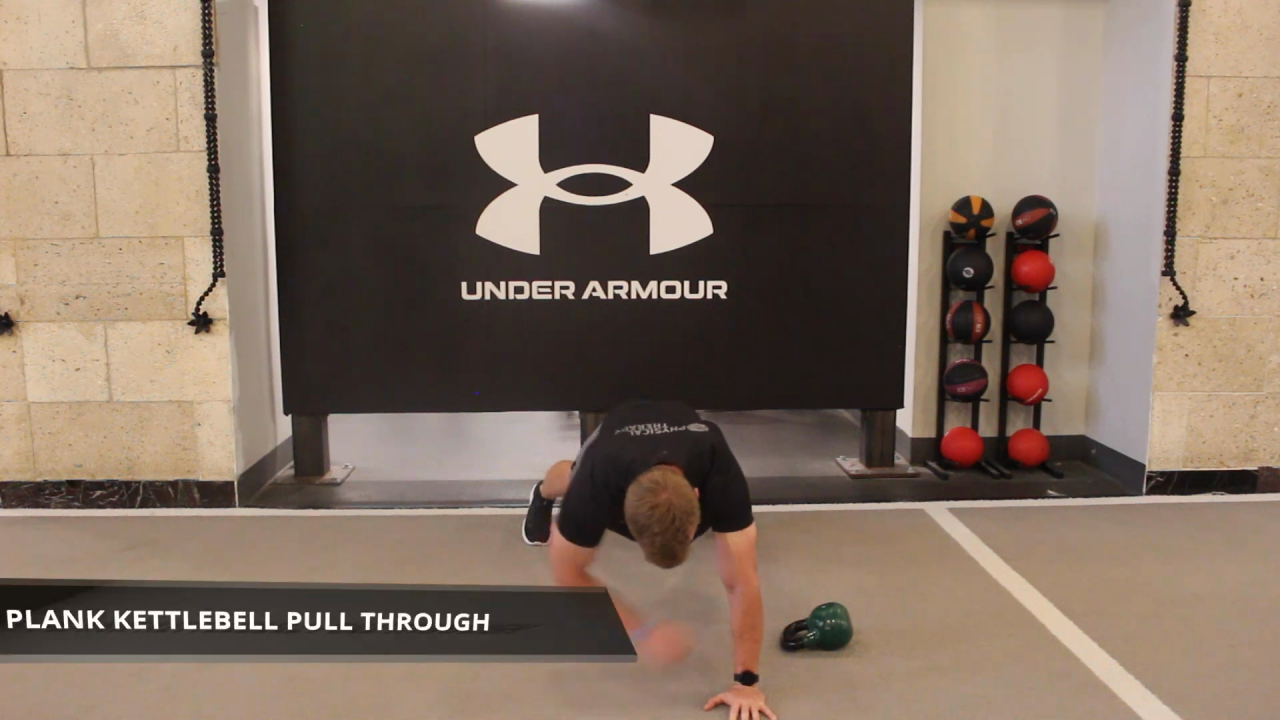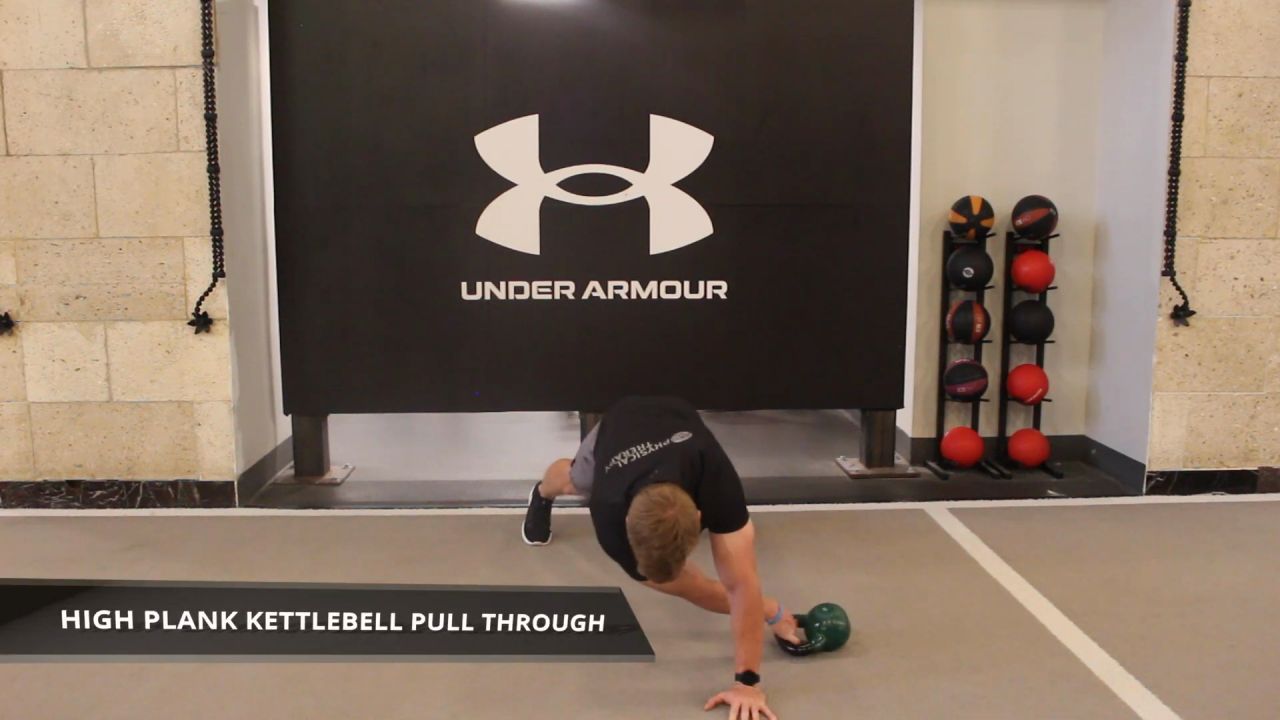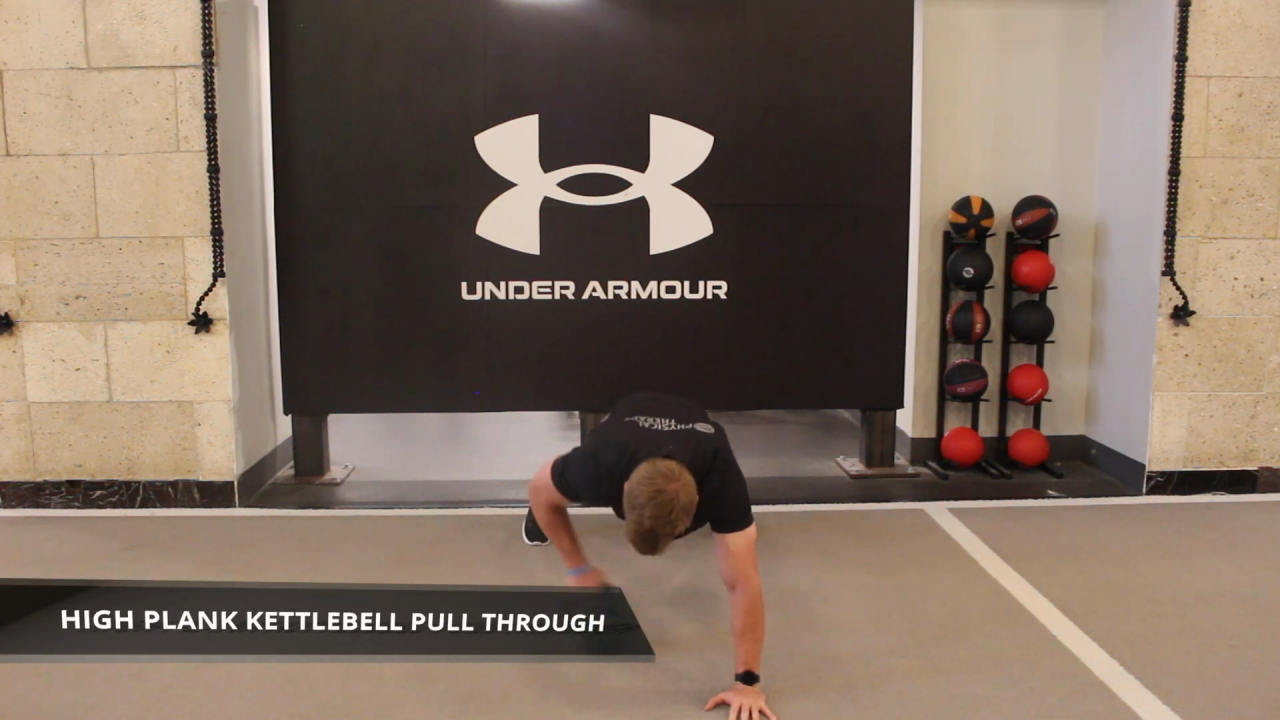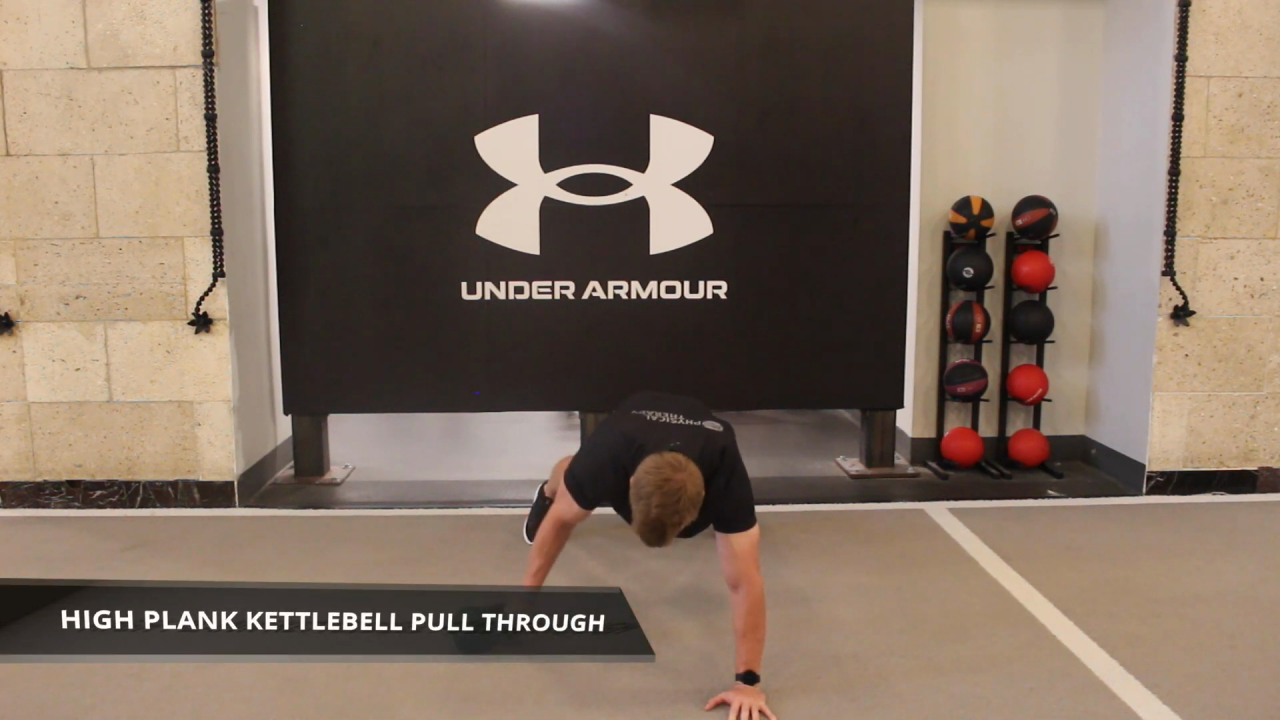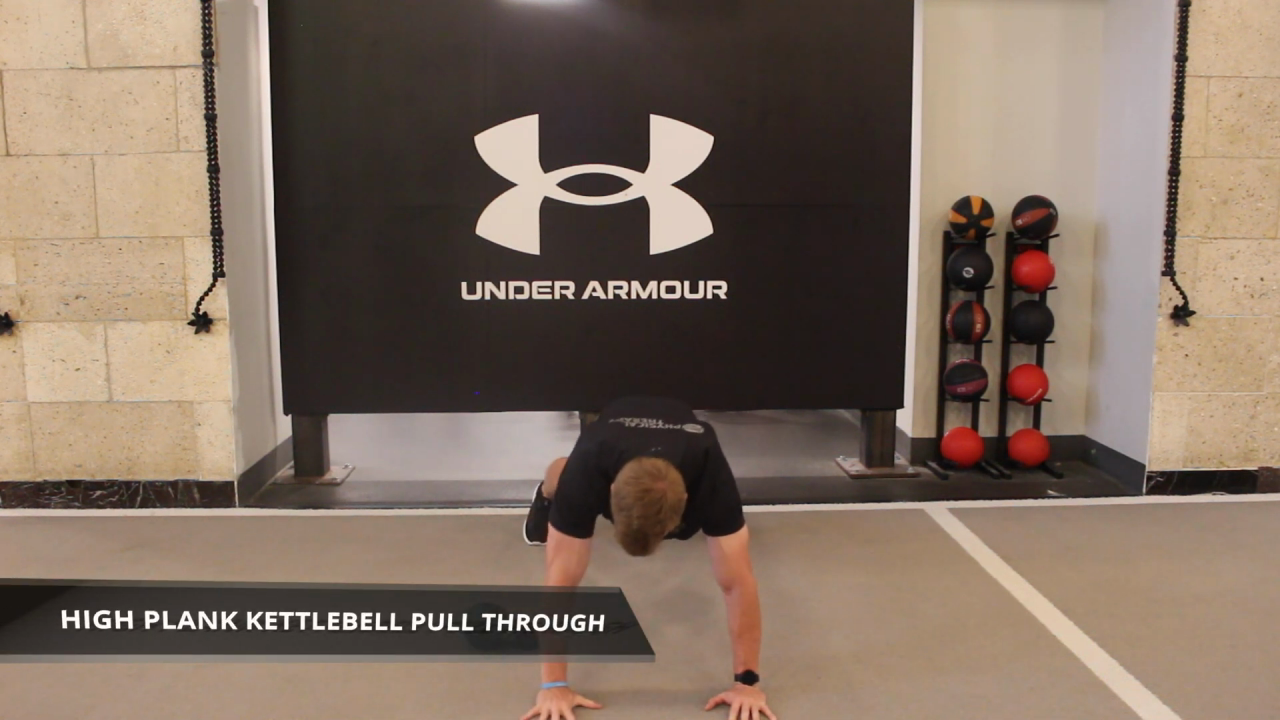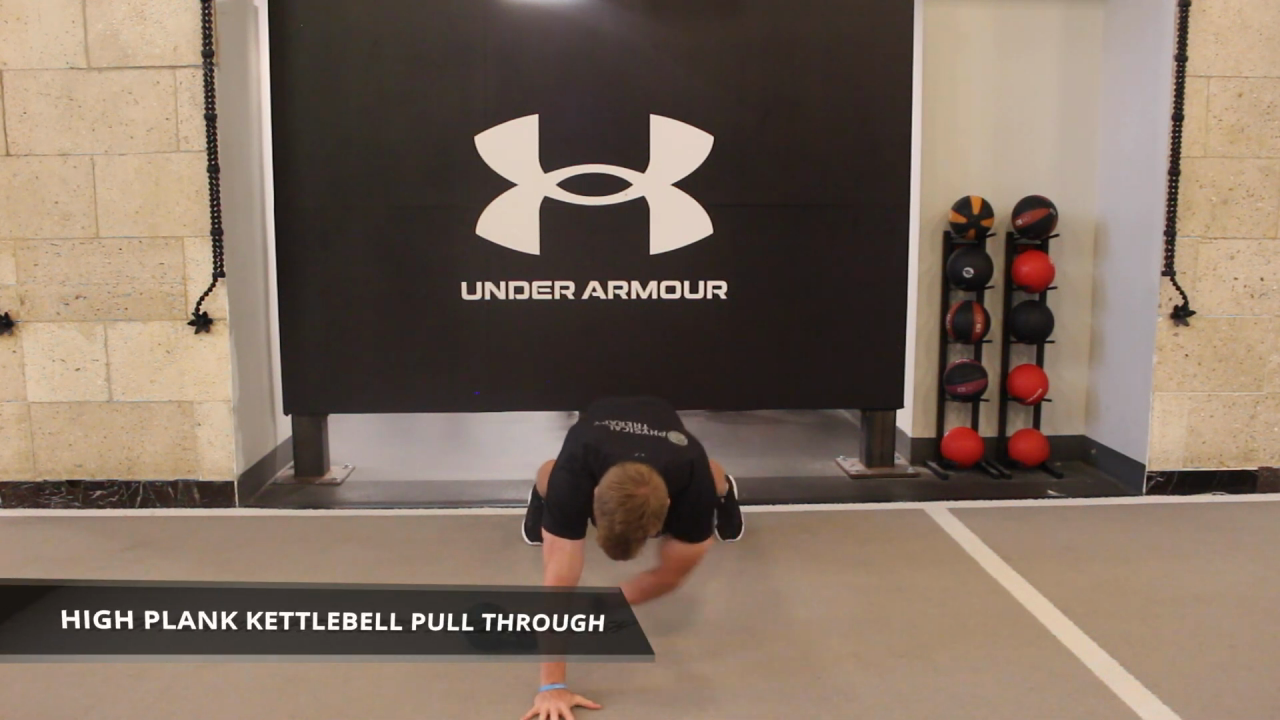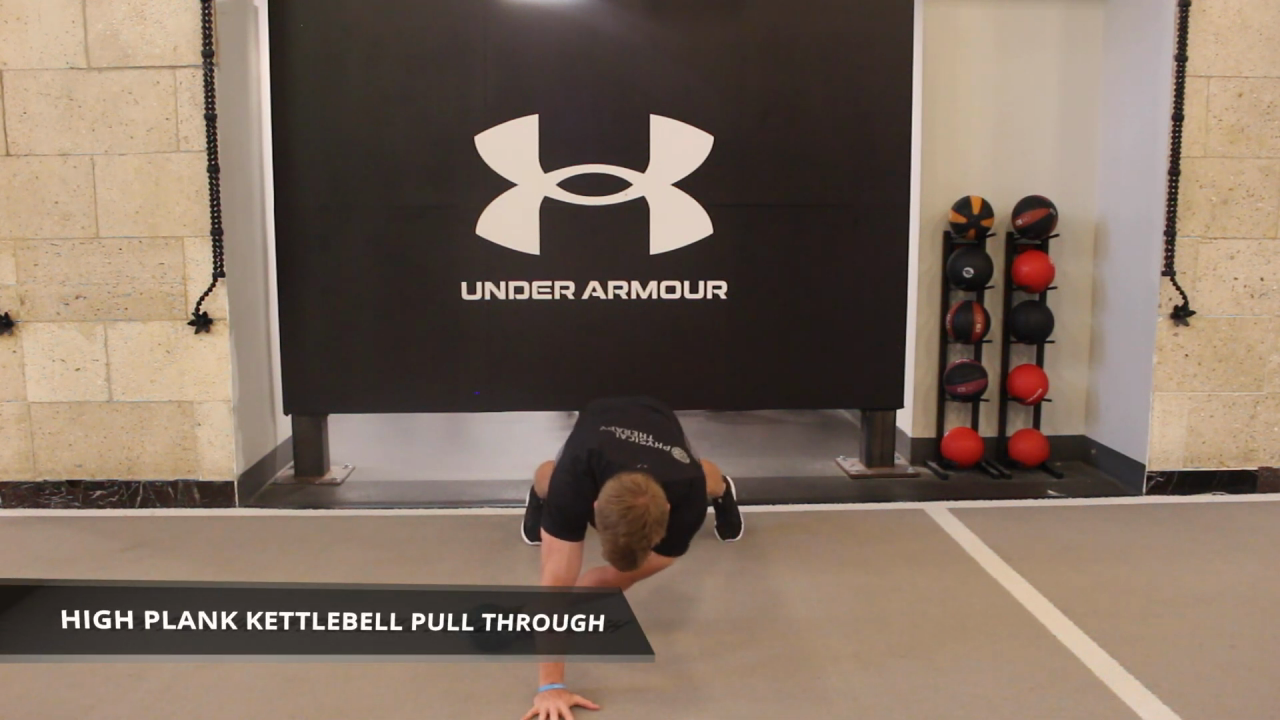
dt=0.5s
person 1, frame 1
left shoulder: (719, 474)
right shoulder: (600, 482)
left elbow: (741, 582)
right elbow: (567, 574)
left wrist: (746, 681)
right wrist: (640, 631)
left hip: (685, 444)
right ankle: (543, 493)
person 1, frame 2
left shoulder: (715, 479)
right shoulder: (611, 514)
left elbow: (741, 582)
right elbow: (691, 588)
left wrist: (748, 681)
right wrist: (772, 614)
left hip: (678, 420)
right hip: (617, 425)
right knee: (573, 481)
right ankle: (542, 494)
person 1, frame 3
left shoulder: (720, 477)
right shoulder: (602, 461)
left elbow: (743, 582)
right elbow: (540, 490)
left wrist: (747, 681)
right wrist: (579, 569)
left hip: (693, 438)
right hip: (629, 417)
right knee: (569, 482)
person 1, frame 4
left shoulder: (725, 476)
right shoulder: (606, 458)
left elbow: (745, 582)
right elbow: (561, 520)
left wrist: (748, 681)
right wrist: (528, 592)
left hip: (699, 444)
right knee: (572, 476)
right ankle: (548, 492)
person 1, frame 5
left shoulder: (708, 475)
right shoulder: (587, 472)
left elbow: (737, 582)
right elbow: (562, 579)
left wrist: (747, 680)
right wrist: (554, 684)
left hip: (685, 451)
right hip: (611, 441)
right ankle: (547, 493)
person 1, frame 6
left shoulder: (692, 482)
right shoulder: (573, 477)
left elbow: (671, 573)
right elbow: (559, 579)
right wrist: (552, 685)
left ankle: (724, 489)
right ankle: (542, 493)
person 1, frame 7
left shoulder: (686, 493)
right shoulder: (574, 480)
left elbow: (625, 575)
right elbow: (556, 580)
right wrist: (550, 685)
right hip: (598, 421)
left ankle: (720, 489)
right ankle: (540, 493)
